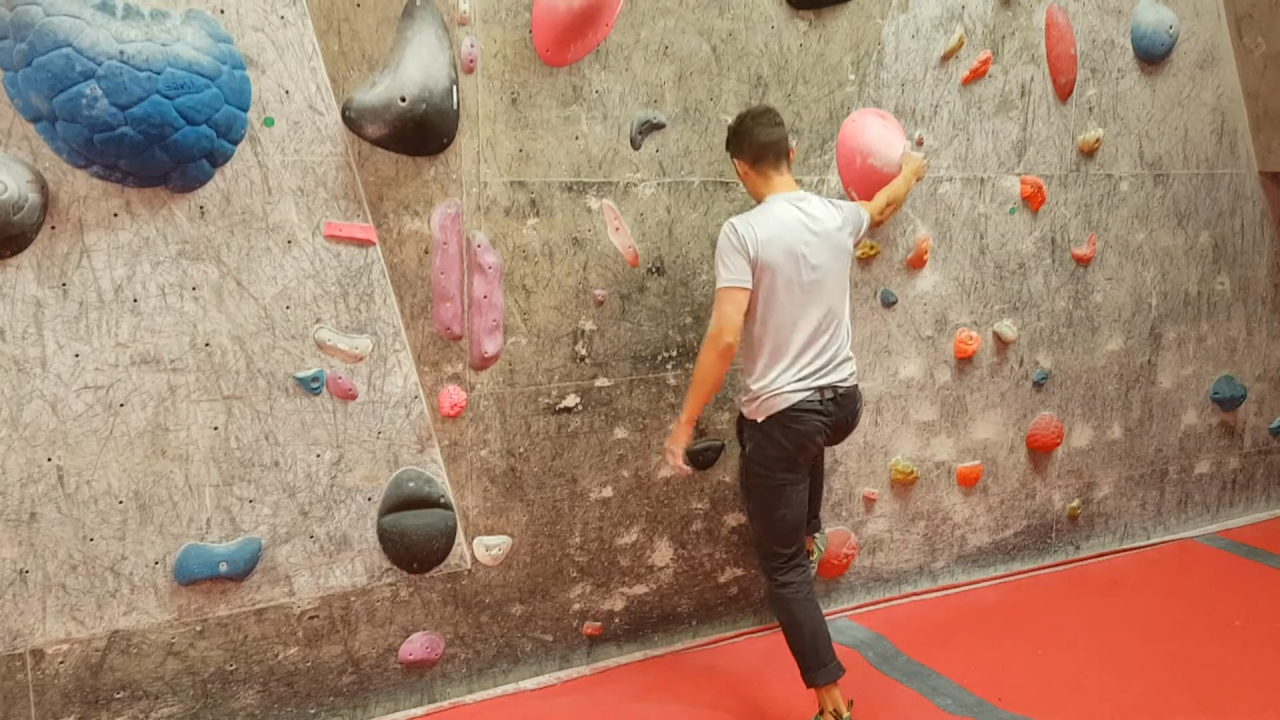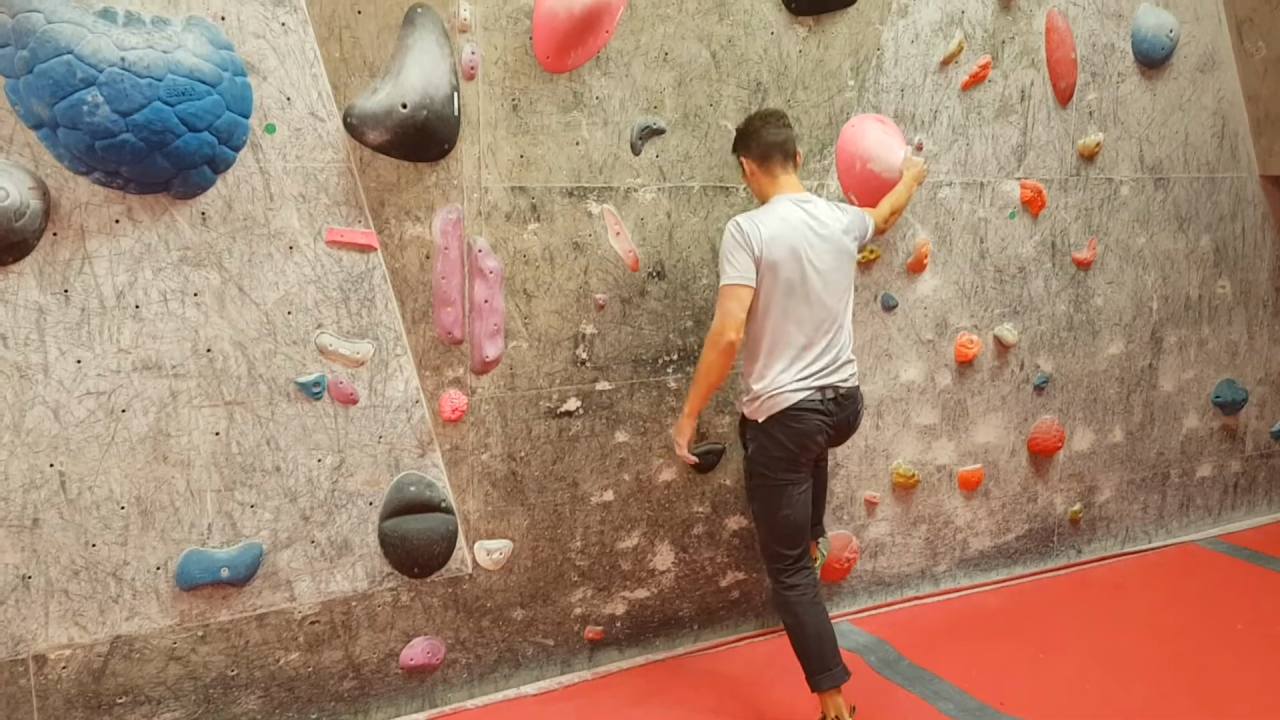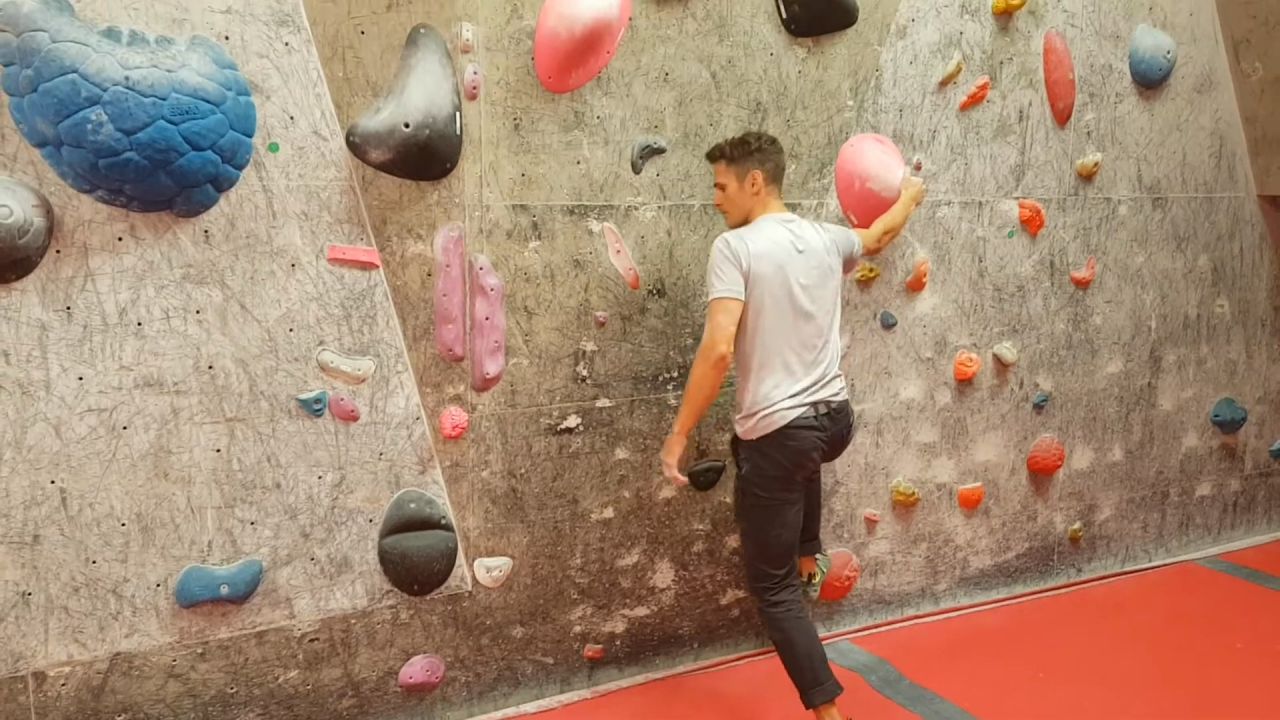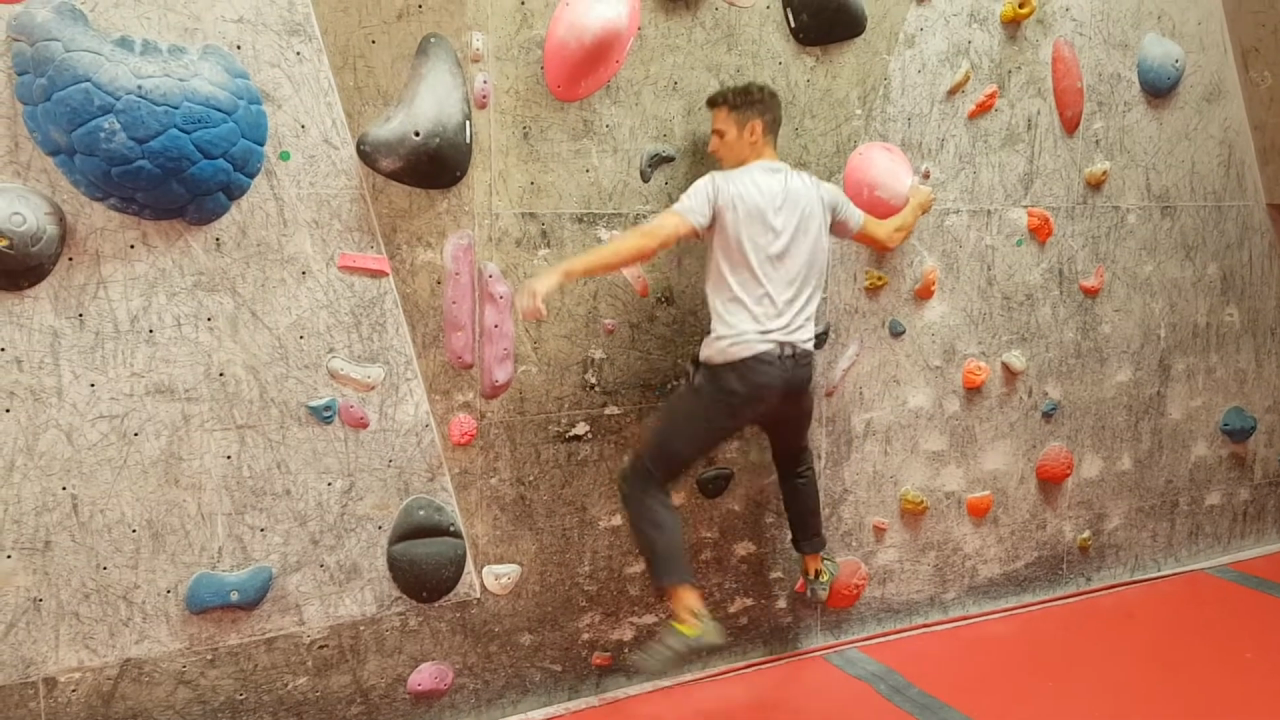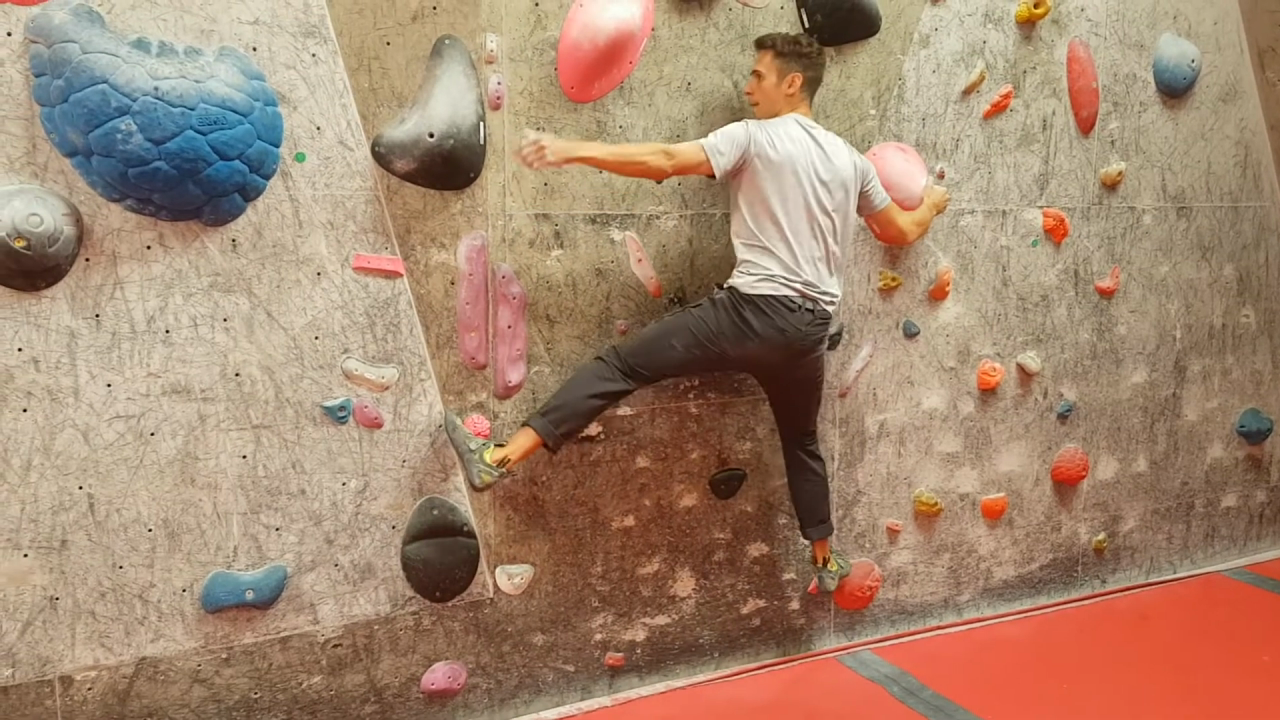
dt=0.5s
person 1, frame 1
left shoulder: (742, 232)
right shoulder: (838, 215)
left elbow: (723, 338)
right elbow: (881, 206)
left wrist: (684, 424)
right wrist: (909, 172)
left hip: (780, 416)
right hip: (842, 401)
left knee: (783, 568)
right ankle: (809, 532)
person 1, frame 2
left shoulder: (748, 230)
right shoulder: (844, 219)
left elbow: (728, 334)
right elbow: (885, 214)
left wrist: (689, 415)
right wrist: (910, 178)
left hip: (781, 416)
right hip: (844, 403)
left knee: (788, 571)
right ankle: (813, 536)
person 1, frame 3
left shoulder: (734, 247)
right shoulder: (824, 238)
left elbow: (719, 346)
right elbow: (878, 235)
left wrist: (679, 435)
right wrist: (909, 197)
left hip: (775, 433)
right hip: (836, 419)
left knee: (772, 588)
right ankle: (809, 558)
person 1, frame 4
left shoulder: (720, 187)
right shoulder: (817, 193)
left elbow: (650, 237)
right elbow: (886, 237)
left wrist: (560, 271)
right wrist: (916, 206)
left hip: (737, 366)
right hip: (797, 365)
left knee: (642, 482)
right knee: (795, 460)
left ankle: (690, 618)
right ankle: (816, 570)
person 1, frame 5
left shoulder: (754, 137)
right shoulder: (851, 160)
left elbow: (662, 163)
right elbow: (903, 232)
left wrist: (571, 150)
right wrist: (931, 205)
left hip: (752, 311)
right hip: (809, 326)
left knee: (620, 365)
right knee: (802, 441)
left ankle: (498, 457)
right ankle: (826, 560)
